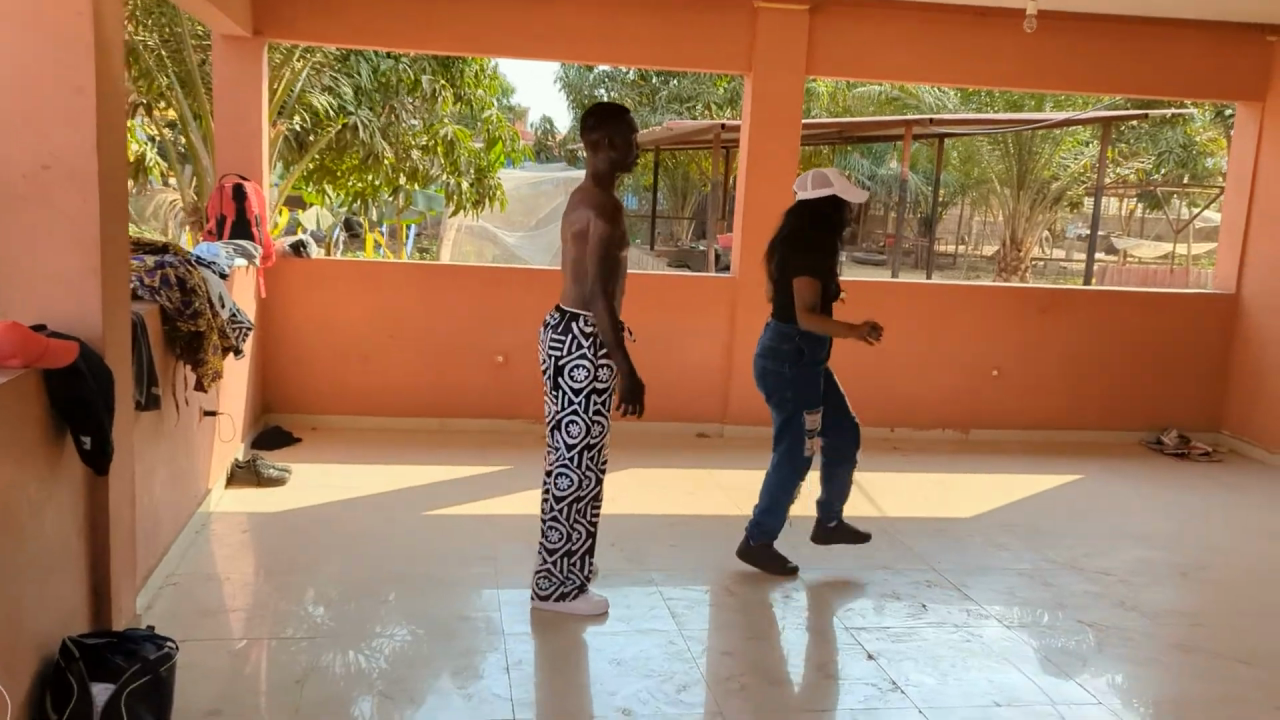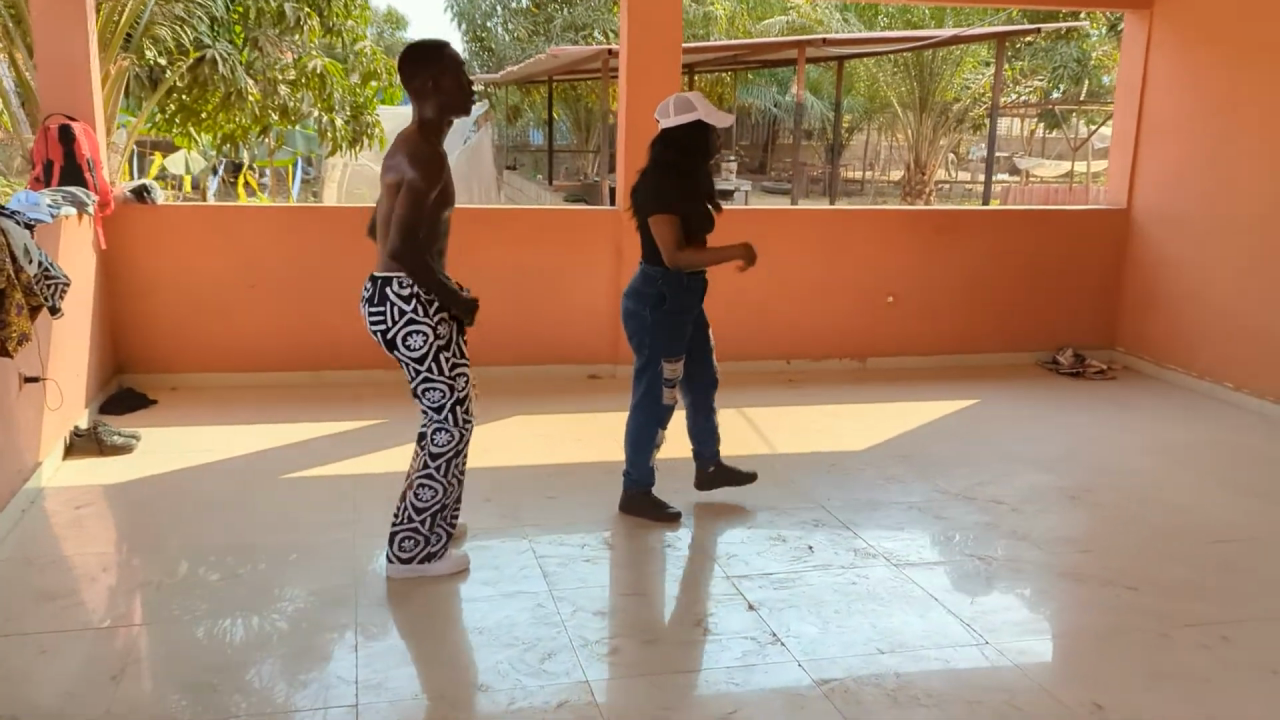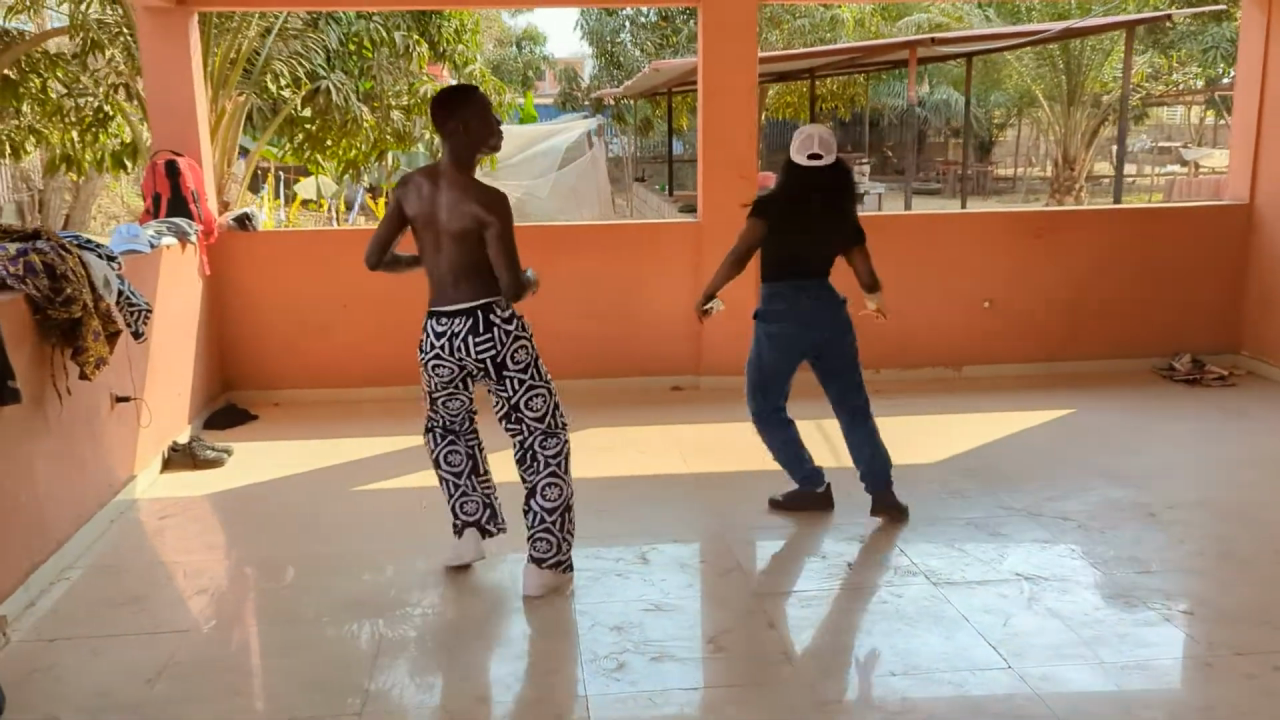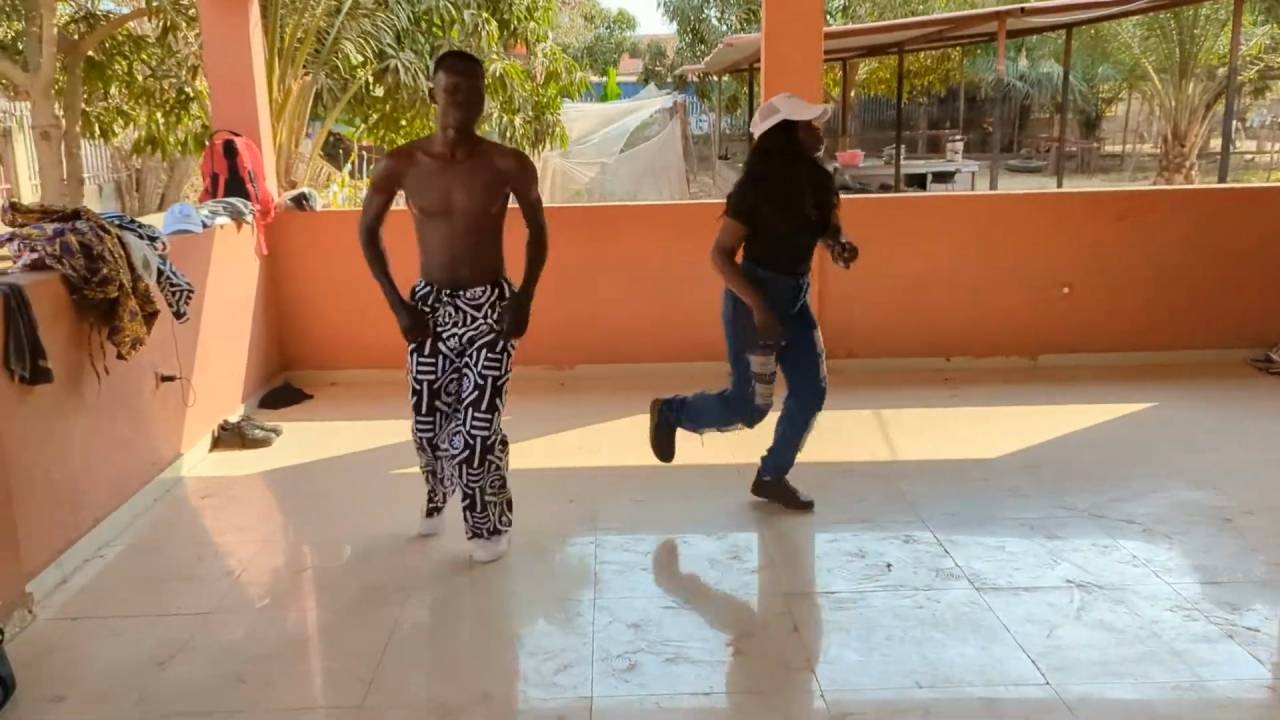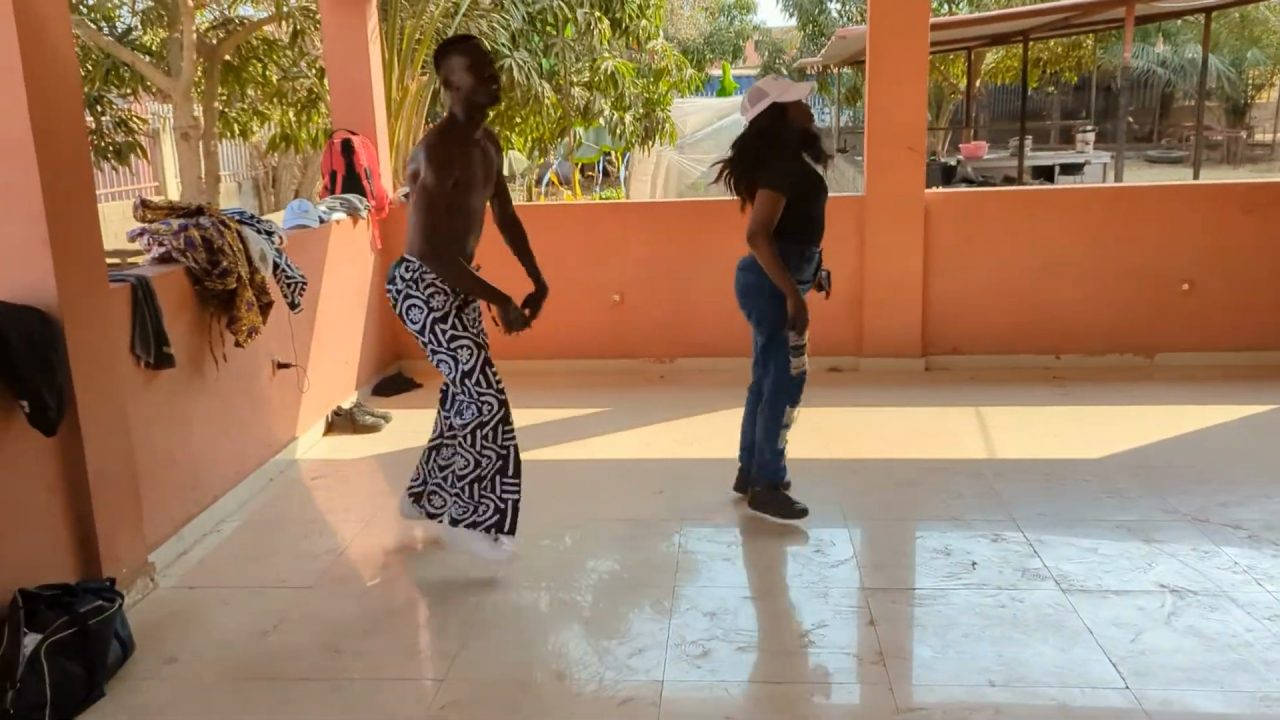
dt=1s
person 1, frame 1
left shoulder: (585, 197)
right shoulder: (605, 206)
right elbow: (599, 293)
right wrist: (626, 369)
left hip: (568, 331)
right hip: (584, 340)
left knee: (565, 453)
right knee: (580, 463)
left ankle: (555, 558)
right ankle: (558, 585)
person 1, frame 2
left shoulder: (412, 146)
right shoulder: (426, 156)
left elbow: (378, 232)
right elbow: (400, 248)
left wrist: (443, 292)
right wrist: (454, 300)
left hip: (398, 296)
right hip: (409, 302)
left knee: (447, 414)
right knee: (450, 422)
left ankle: (428, 523)
right ankle: (414, 550)
person 1, frame 3
left shoulder: (410, 186)
right shoulder: (488, 202)
left elbow: (373, 260)
right elbow: (511, 289)
right wrist: (529, 280)
left hip: (437, 334)
right hip: (491, 329)
left knee: (447, 427)
right knee: (544, 439)
left ankle: (469, 531)
right ankle: (546, 564)
person 1, frame 4
left shoulder: (510, 164)
right shoulder: (400, 163)
left elbow: (537, 233)
right elbow: (367, 232)
left wrist: (523, 300)
right wrist: (398, 304)
left hip: (489, 307)
right hip: (429, 304)
left knee: (478, 427)
right knee: (430, 423)
left ankle: (488, 525)
right ankle: (441, 499)
person 1, frame 5
left shoulder: (488, 144)
right shoulder: (436, 152)
left elbow: (505, 217)
right elbow: (429, 248)
left wrist: (537, 279)
right wrist: (499, 298)
left hip: (459, 285)
right hip: (423, 287)
left knee: (466, 398)
right knee: (484, 401)
left ankle: (429, 497)
right ankle: (470, 518)
person 2, frame 1
left shoulder: (802, 245)
right shoulder: (807, 250)
left elbow: (781, 293)
right elbow: (807, 316)
left wrist: (828, 291)
right wrist: (851, 330)
left hip: (801, 357)
right hip: (790, 358)
left knee: (844, 435)
right knee: (795, 453)
left ankle: (829, 520)
right ankle: (757, 542)
person 2, frame 2
left shoulder: (683, 181)
right shoulder: (663, 183)
right elbow: (674, 255)
right wrist: (735, 253)
left hip: (682, 301)
right hip: (659, 303)
left knee: (702, 383)
right knee: (656, 398)
left ankle: (709, 466)
right ankle: (636, 492)
person 2, frame 3
left shoulder: (771, 206)
right shoulder: (841, 216)
left elbow: (737, 257)
right elbow: (868, 281)
left wrist: (706, 296)
right wrist: (875, 300)
left hip: (779, 317)
right hip: (827, 315)
left knee: (766, 409)
right knee: (853, 406)
left ankle: (813, 488)
right ankle: (882, 493)
person 2, frame 4
left shoulder: (815, 181)
right shoulder: (756, 188)
left elbow: (829, 228)
right elbow: (721, 254)
left wrist: (839, 247)
right wrist: (759, 306)
left hip: (793, 301)
right hip: (753, 302)
left knee: (811, 393)
right knee: (749, 407)
left ankle: (773, 476)
right ankle: (669, 411)
person 2, frame 5
left shoulder: (791, 157)
right shoulder: (780, 165)
right elbow: (757, 235)
left wrist: (811, 268)
right wrist: (792, 293)
left hip: (777, 280)
right hip: (771, 284)
left knee: (769, 378)
right knee: (784, 382)
left ankle: (753, 471)
right ankle: (765, 485)
